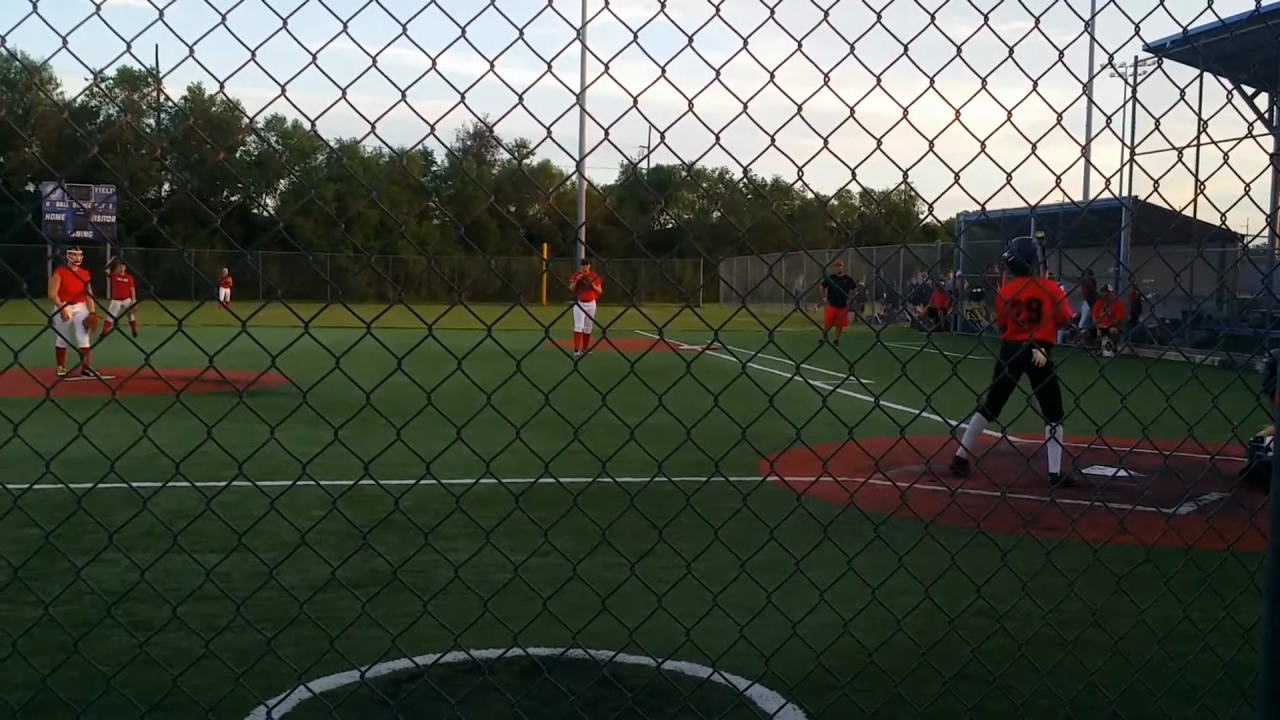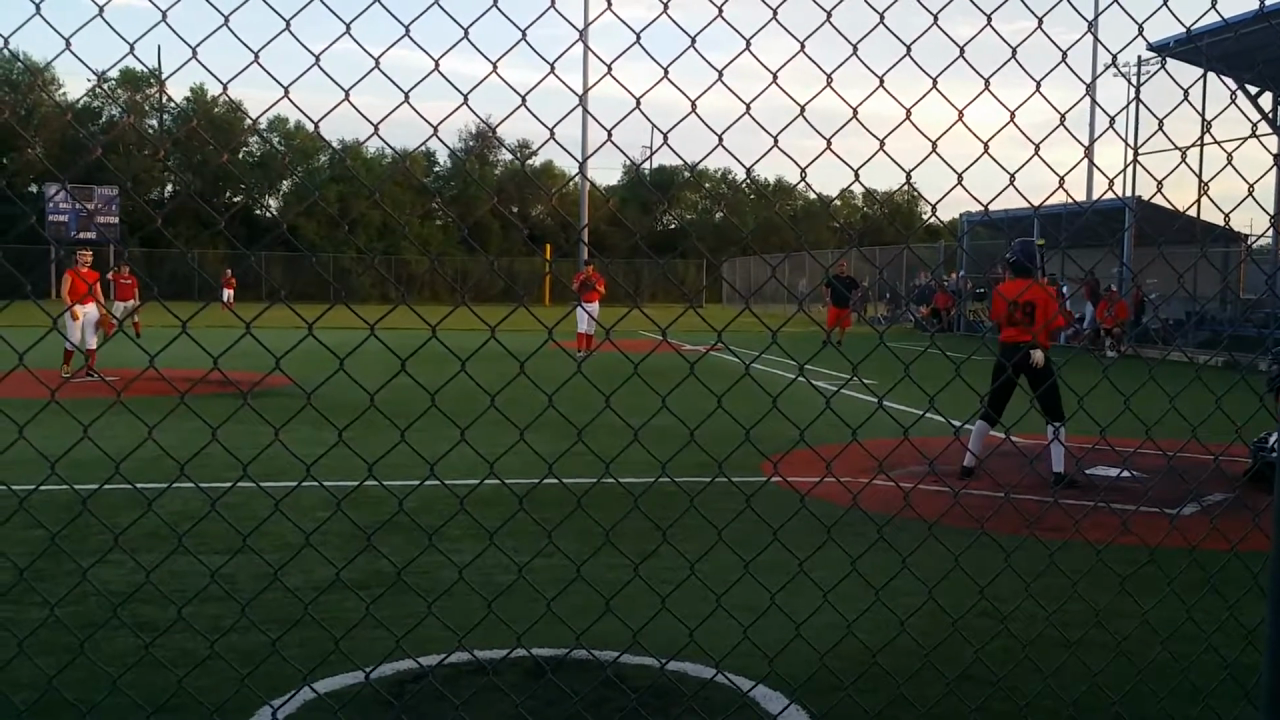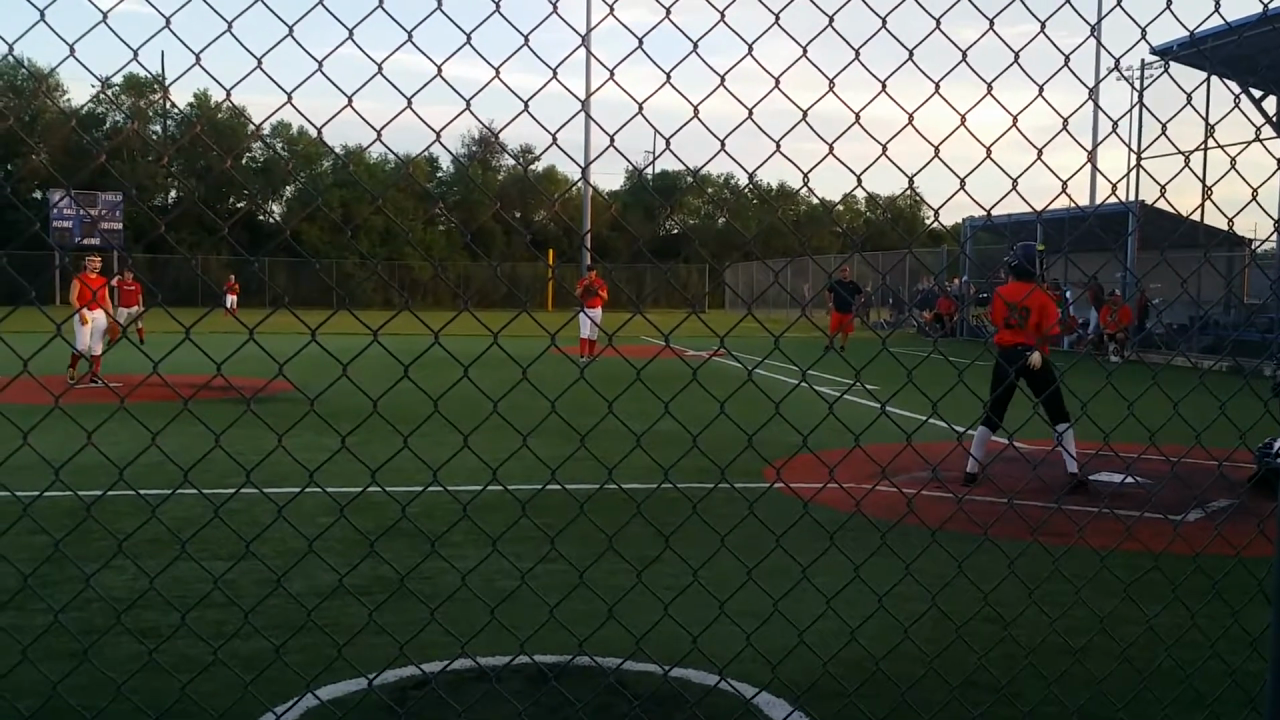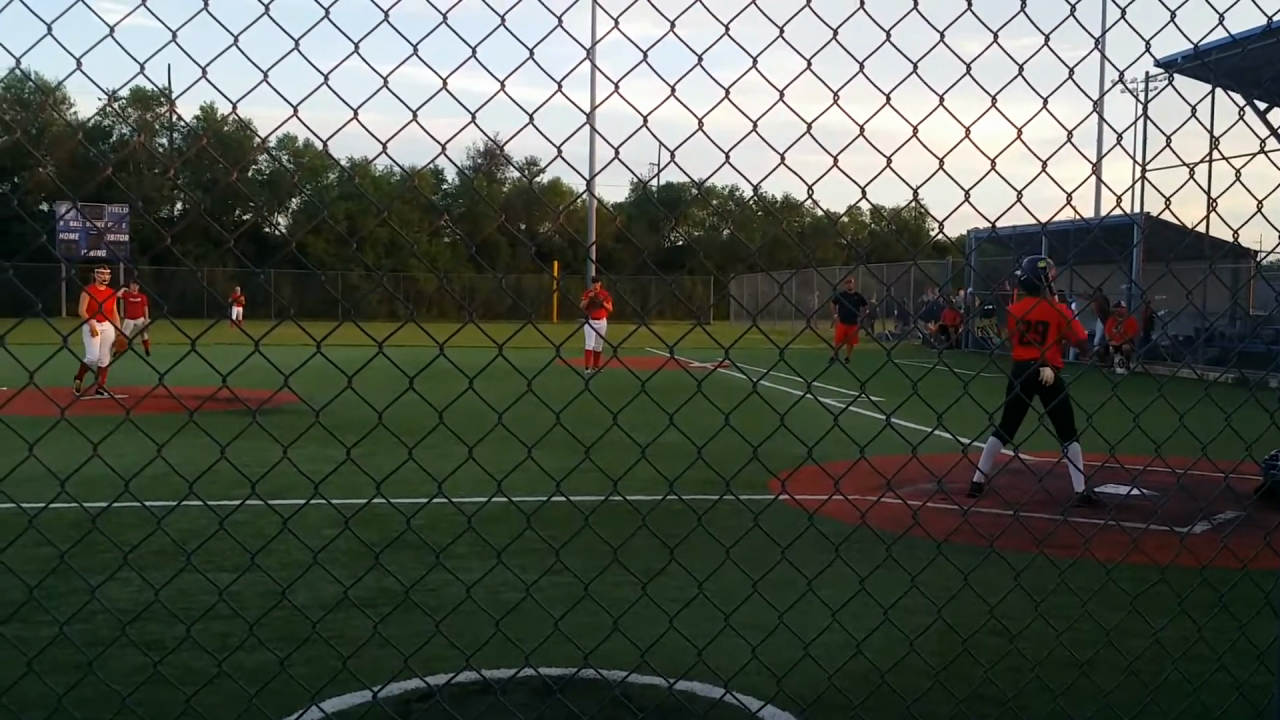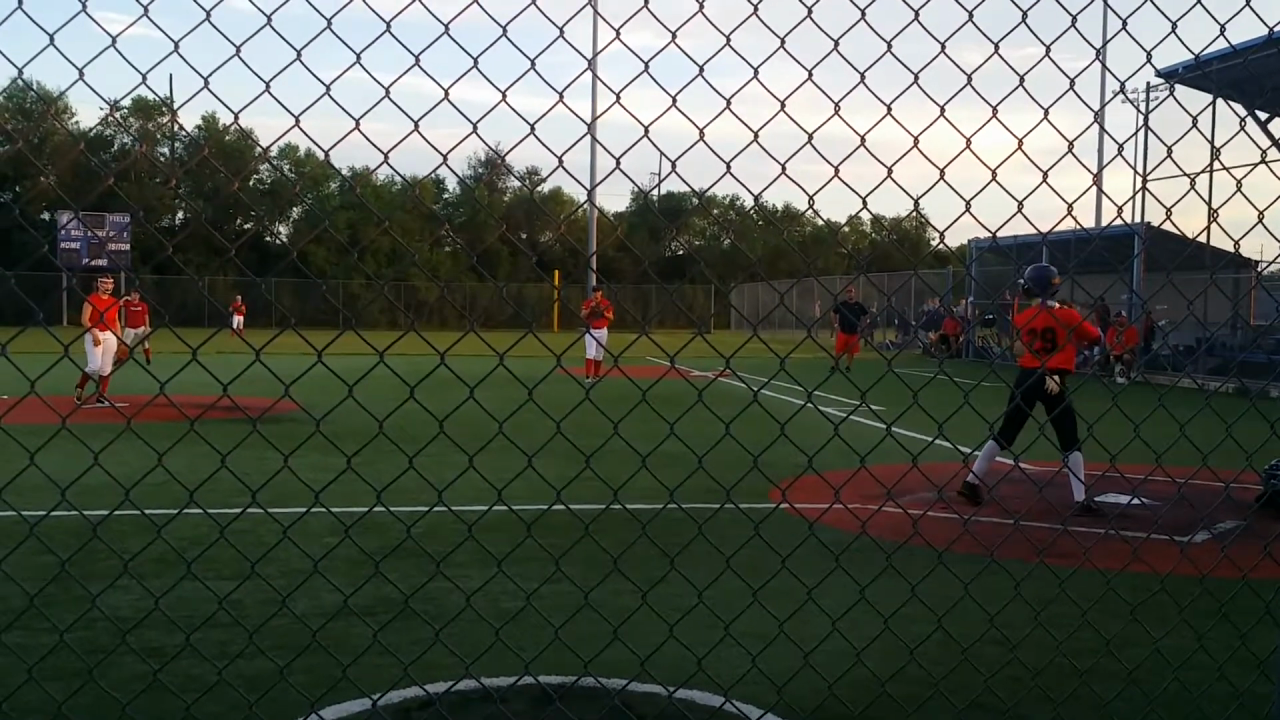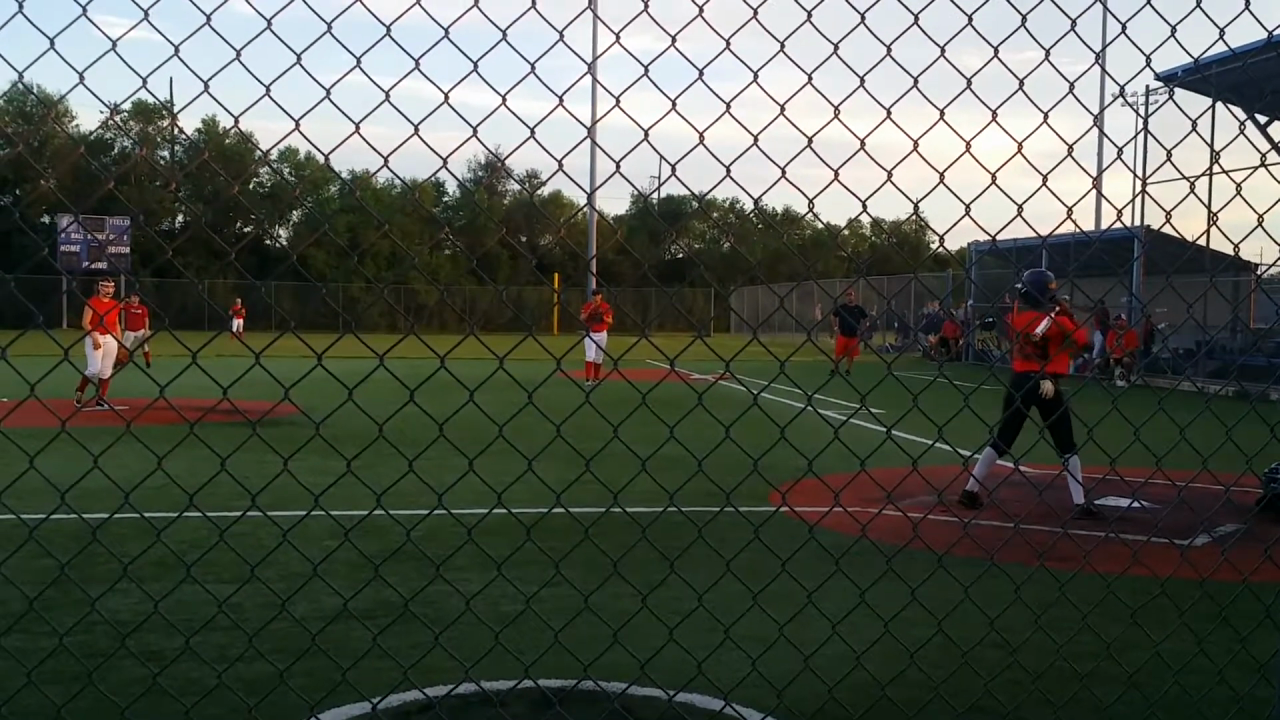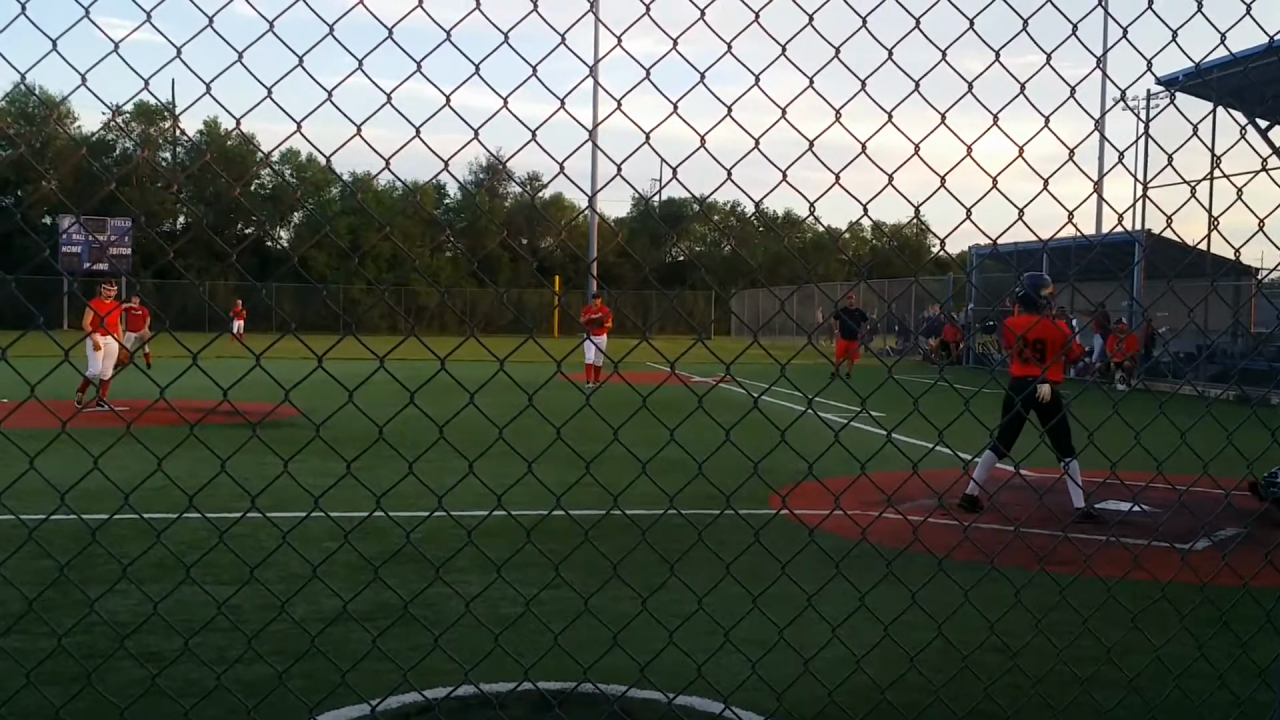
dt=0.2s
person 1, frame 1
left shoulder: (1004, 292)
right shoulder: (1050, 288)
left elbow: (1002, 326)
right elbow: (1065, 321)
left hip: (1010, 351)
right hip: (1038, 353)
left knee: (989, 407)
right knee: (1053, 414)
left ankle: (961, 458)
right ankle: (1055, 473)
person 1, frame 2
left shoulder: (1001, 290)
right shoulder: (1045, 293)
right elbow: (1055, 328)
left hip: (1007, 352)
right hip: (1034, 354)
left knee: (991, 410)
right knee: (1054, 414)
left ankle: (968, 465)
right ankle: (1058, 473)
person 1, frame 3
left shoulder: (1000, 293)
right shoulder: (1043, 297)
right elbow: (1049, 335)
left hip: (1006, 356)
right hip: (1034, 357)
left knee: (992, 415)
right knee: (1060, 416)
left ankle: (971, 471)
right ankle: (1073, 475)
person 1, frame 4
left shoulder: (1015, 310)
right shoulder: (1058, 310)
right elbow: (1082, 343)
left hip: (1020, 371)
right hip: (1048, 373)
left knee: (1004, 428)
right knee: (1068, 433)
left ankle: (977, 481)
right ankle: (1081, 491)
person 1, frame 5
left shoulder: (1021, 318)
right shoulder: (1067, 316)
right elbow: (1096, 339)
left hip: (1025, 379)
right hip: (1053, 381)
left knee: (1004, 434)
right knee: (1070, 442)
left ankle: (971, 482)
right ankle: (1081, 500)
person 1, frame 6
left shoulder: (1015, 319)
right shoulder: (1060, 323)
right elbow: (1083, 341)
right wrist: (1069, 316)
left hip: (1019, 384)
right hip: (1047, 385)
left knee: (1001, 440)
right knee: (1067, 446)
left ankle: (970, 491)
right ankle: (1080, 504)
person 1, frame 7
left shoulder: (1010, 325)
right shoulder: (1058, 328)
right elbow: (1074, 358)
left hip: (1017, 387)
right hip: (1046, 390)
left knee: (1000, 443)
right knee: (1066, 450)
left ankle: (970, 494)
right ankle: (1081, 508)
